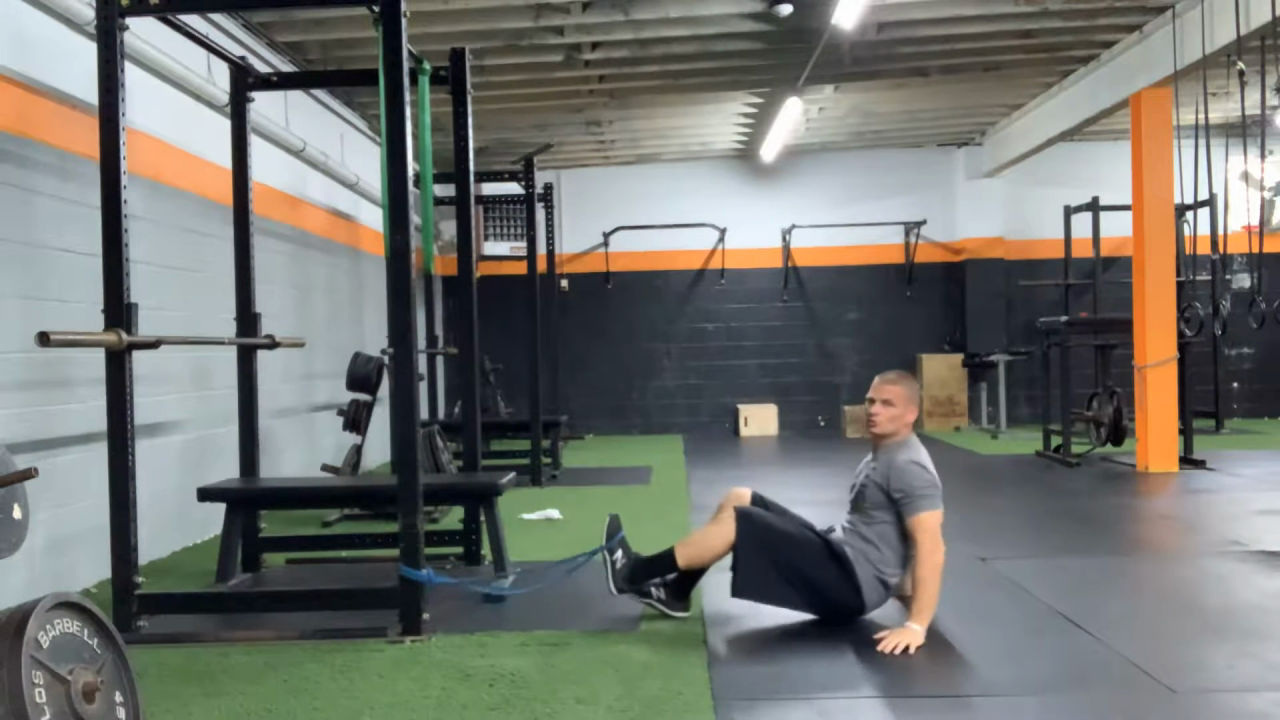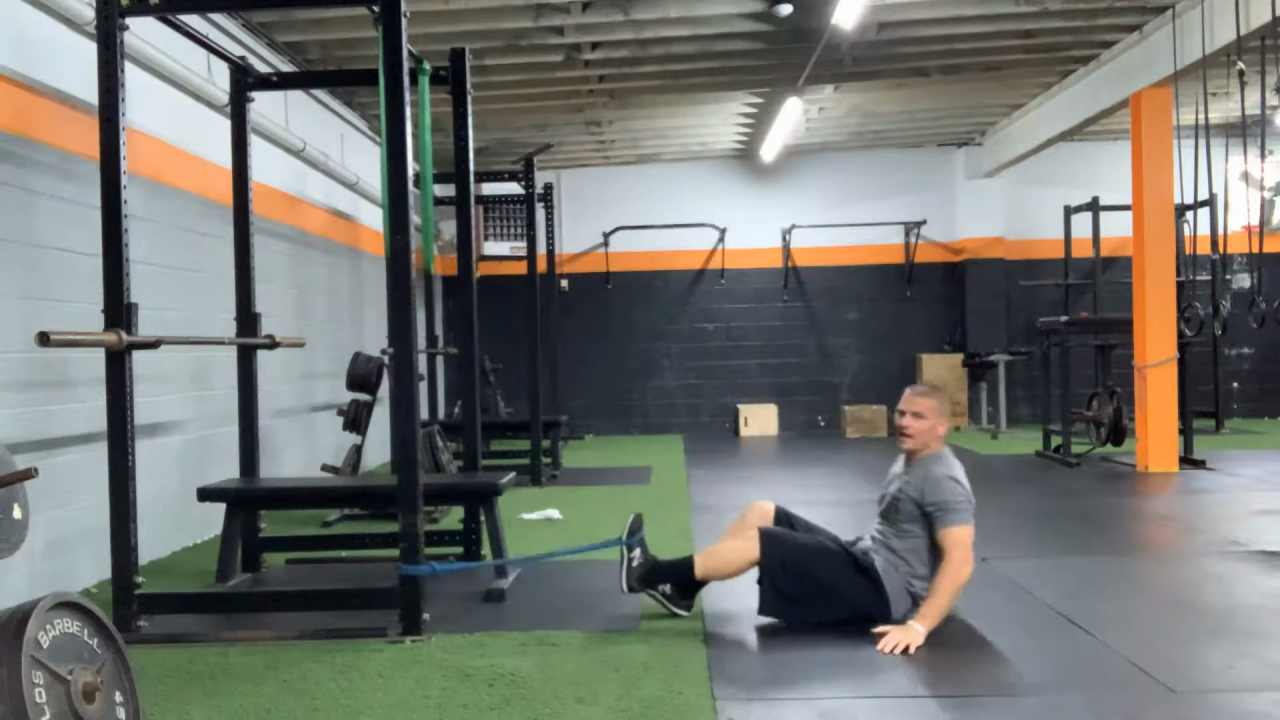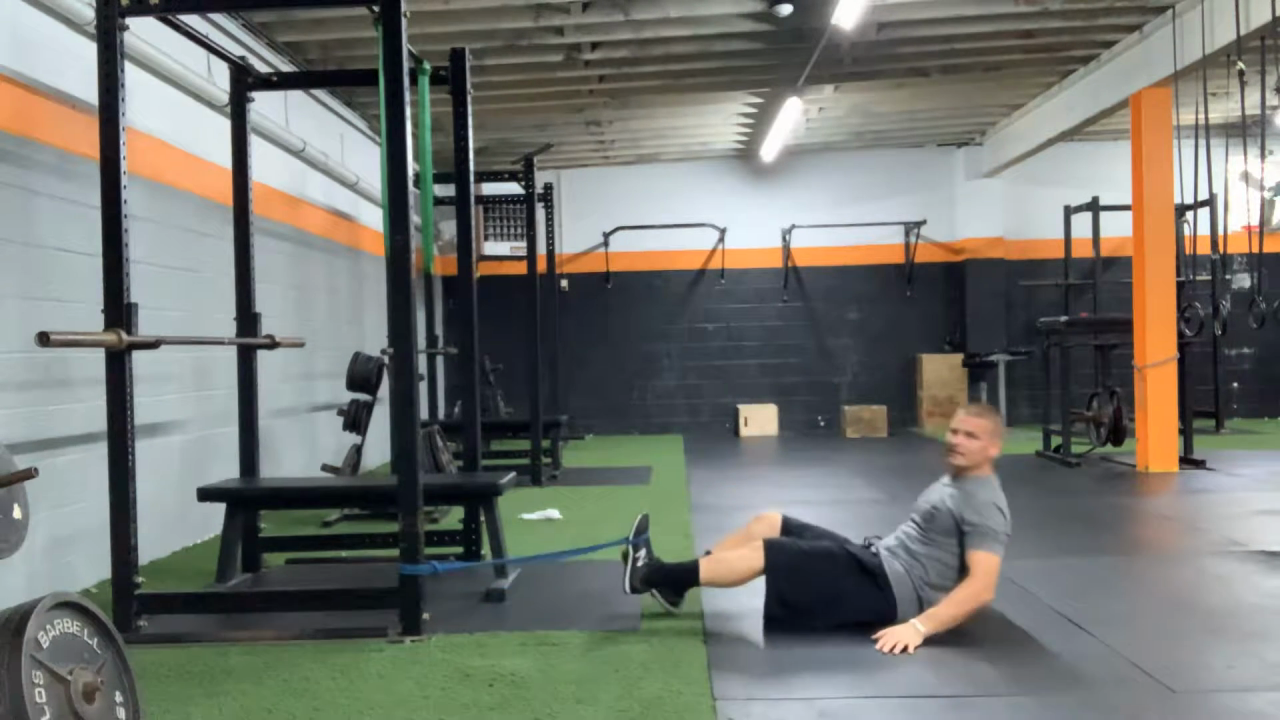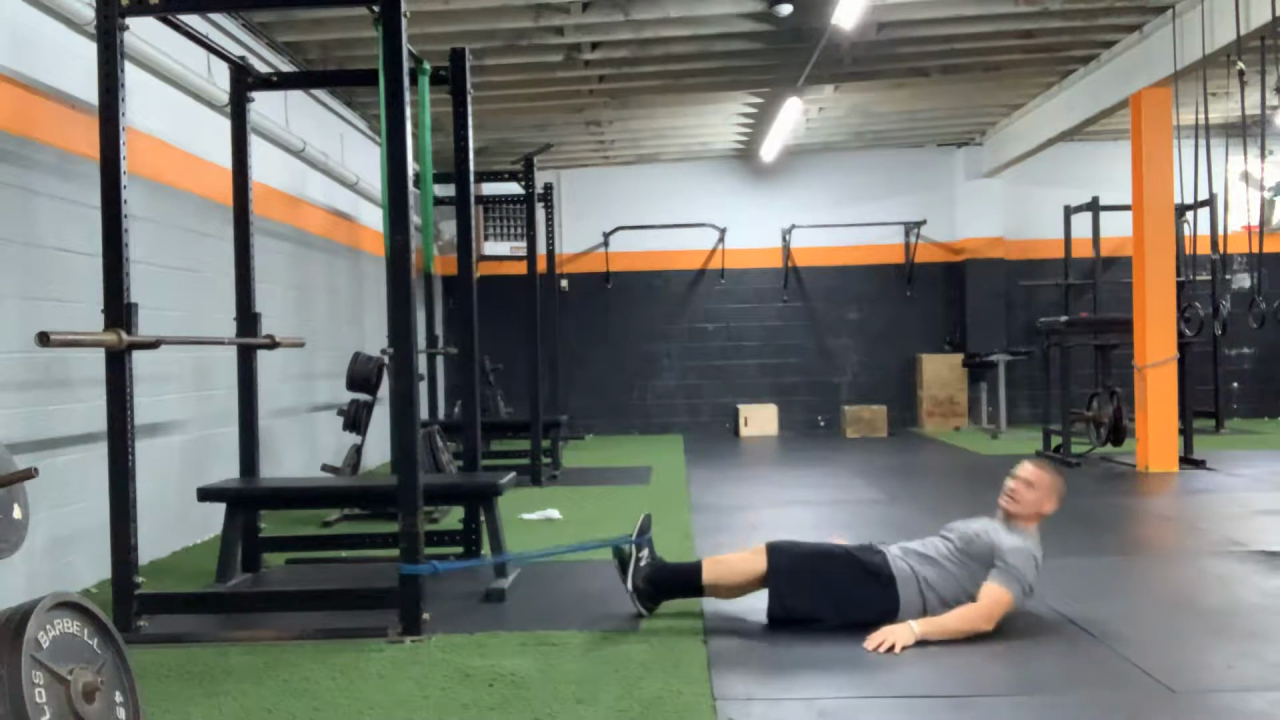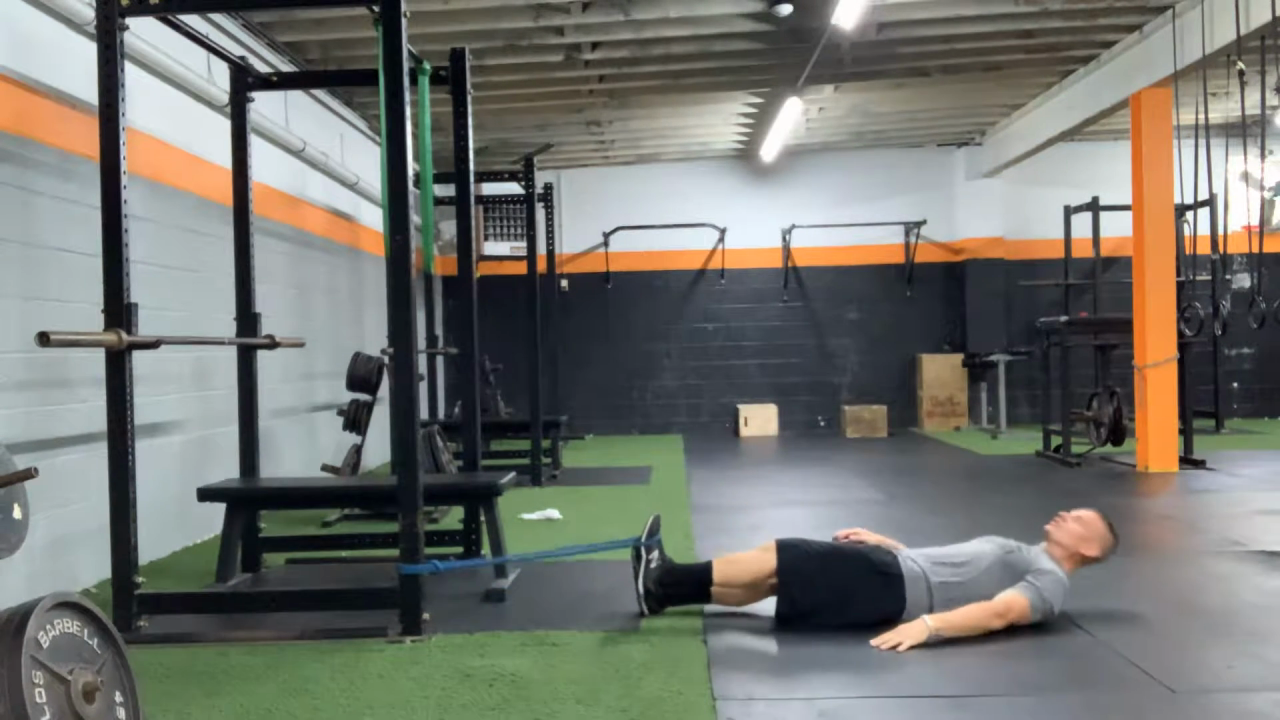
dt=0.3s
person 1, frame 1
left shoulder: (907, 466)
right shoulder: (884, 454)
left elbow: (932, 548)
right elbow: (906, 532)
left wrist: (916, 626)
right wrist: (903, 582)
left hip: (852, 585)
right hip: (837, 555)
left knee: (737, 520)
right knee: (739, 500)
left ankle: (635, 573)
right ankle: (676, 592)
person 1, frame 2
left shoulder: (942, 481)
right shoulder: (909, 462)
left elbow: (959, 563)
left wrist: (917, 626)
left hip: (882, 592)
right hip: (862, 562)
left knee: (757, 542)
right knee: (762, 513)
left ankle: (649, 573)
right ankle: (682, 590)
person 1, frame 3
left shoulder: (985, 506)
right shoulder: (954, 480)
left elbow: (982, 586)
left wrist: (917, 626)
left hip: (890, 592)
right hip: (874, 561)
left knee: (761, 552)
right knee: (768, 523)
left ankle: (654, 575)
right ankle: (672, 585)
person 1, frame 4
left shoulder: (1020, 556)
right shoulder: (992, 529)
left elbow: (983, 617)
left wrist: (912, 628)
right wrist: (863, 559)
left hip: (890, 588)
right hip: (882, 565)
left knee: (764, 558)
right knee: (758, 568)
left ankle: (656, 573)
right ankle: (654, 589)
person 1, frame 5
left shoulder: (1049, 579)
right shoulder: (1025, 556)
left elbow: (996, 613)
left wrist: (927, 625)
right wrist: (883, 539)
left hip: (900, 589)
right hip: (898, 567)
left knee: (775, 558)
right knee: (772, 577)
left ankle: (666, 576)
right ankle: (662, 591)
